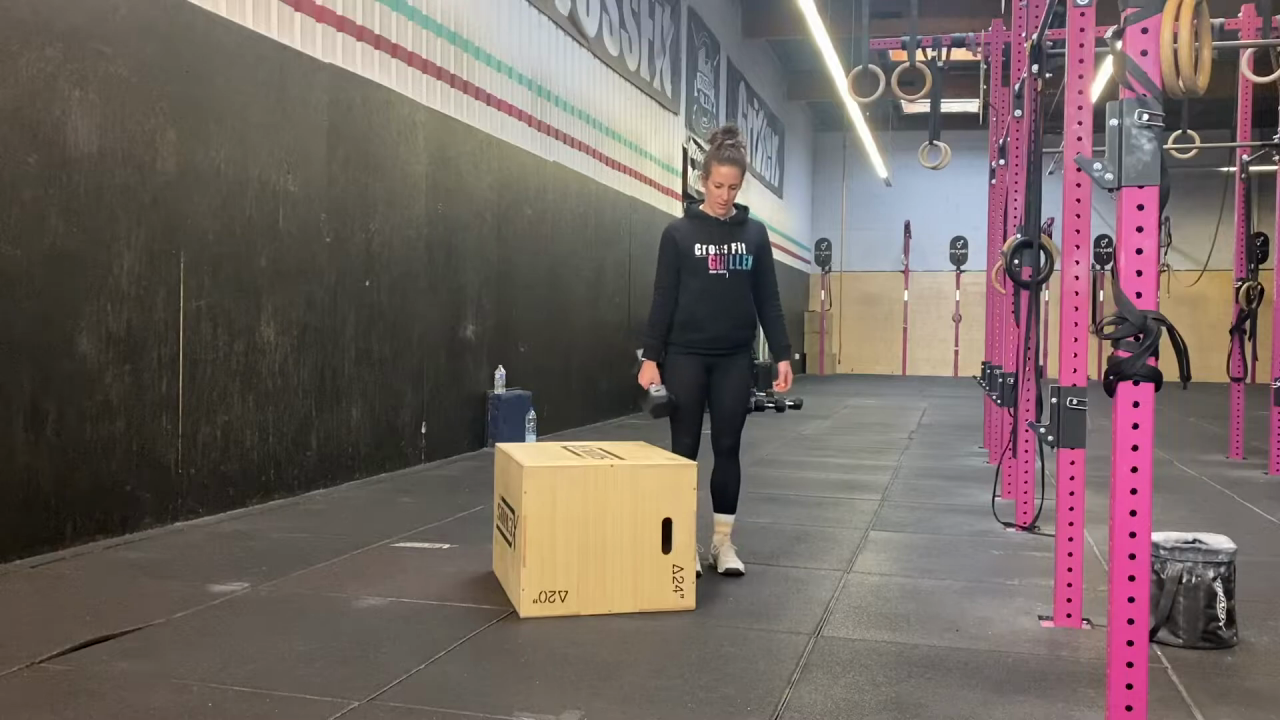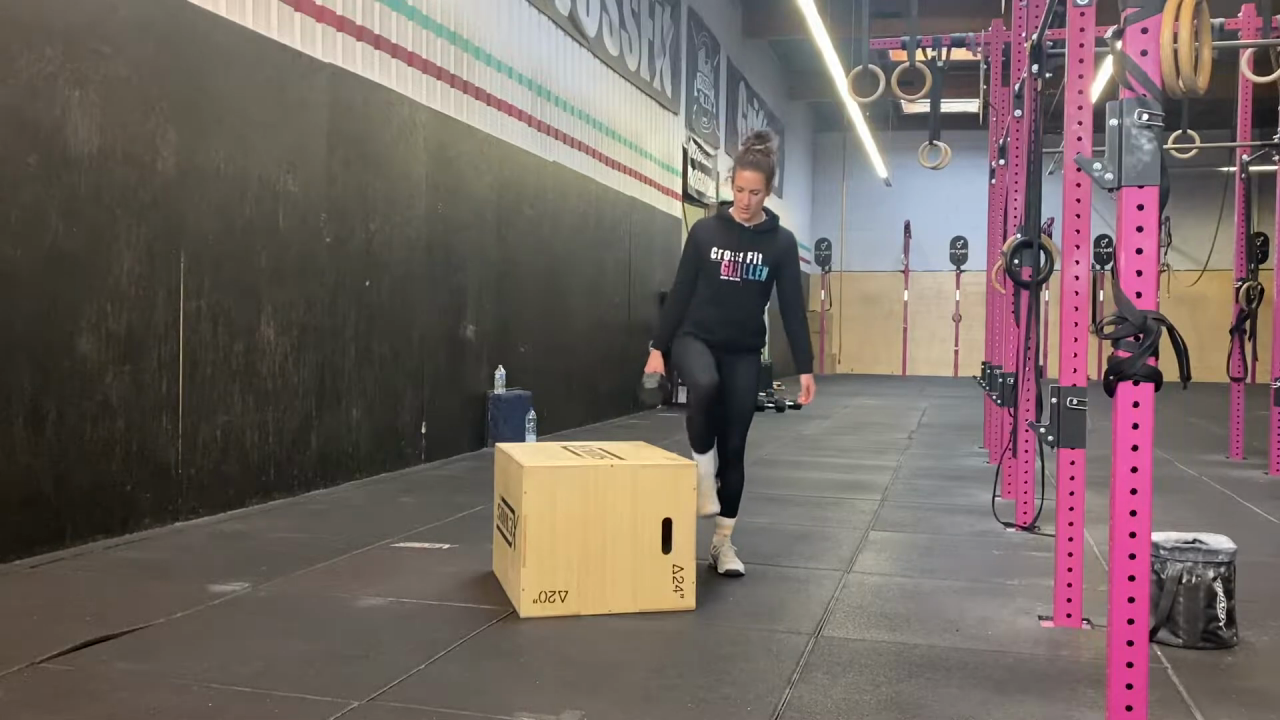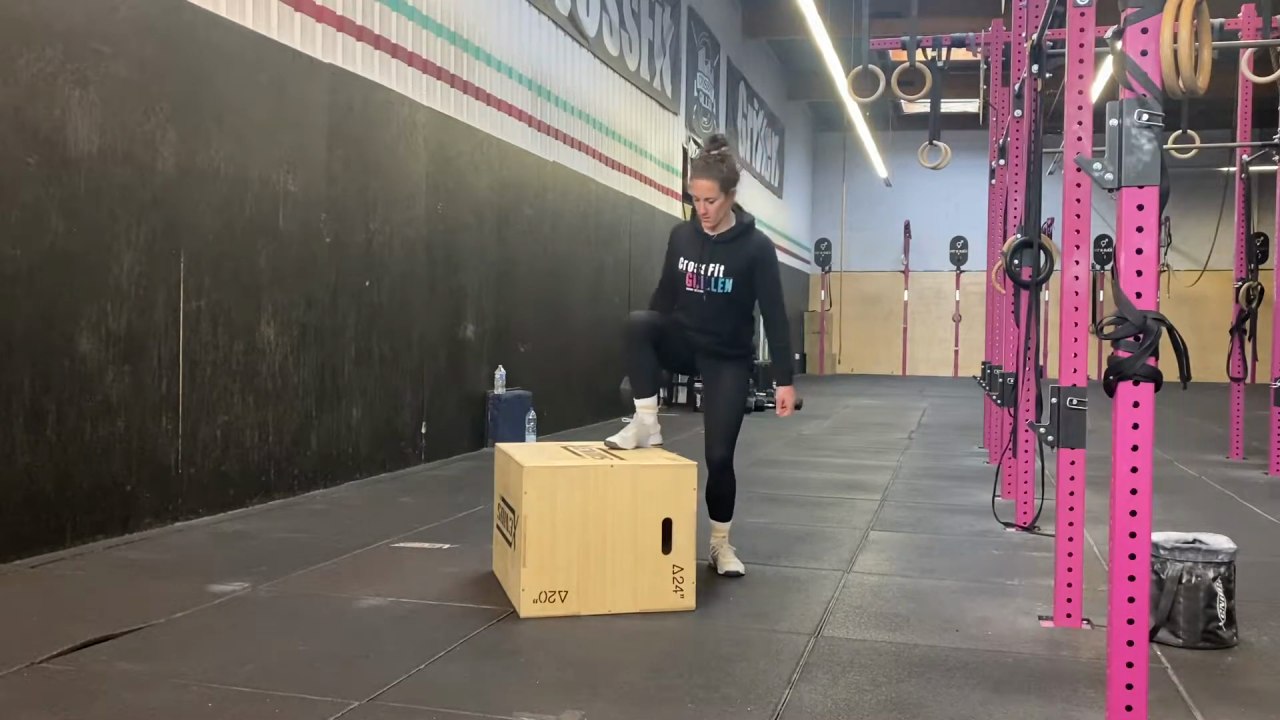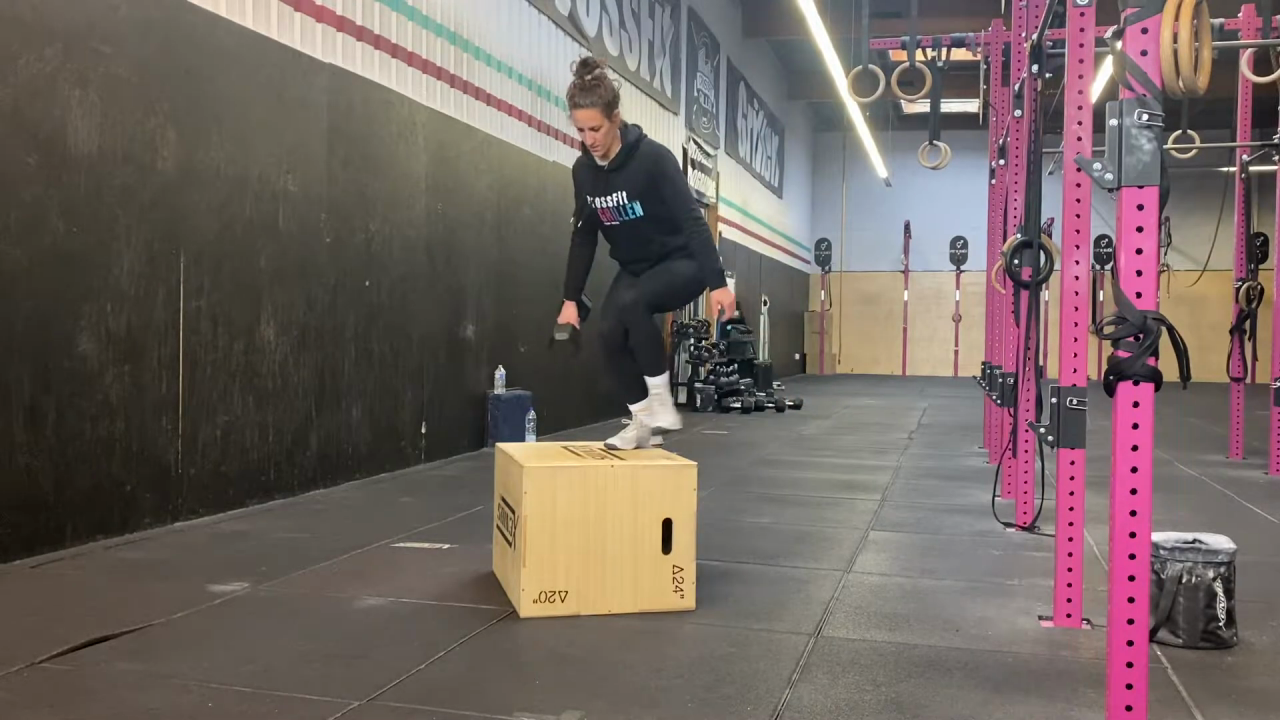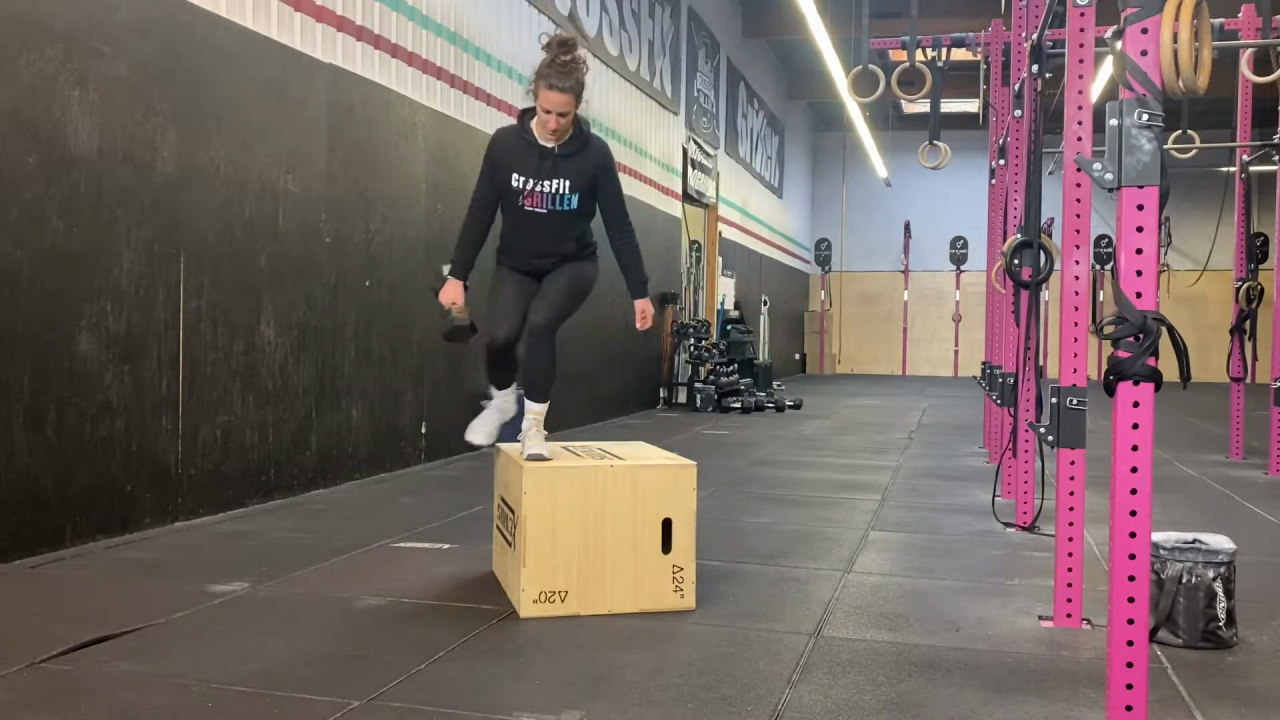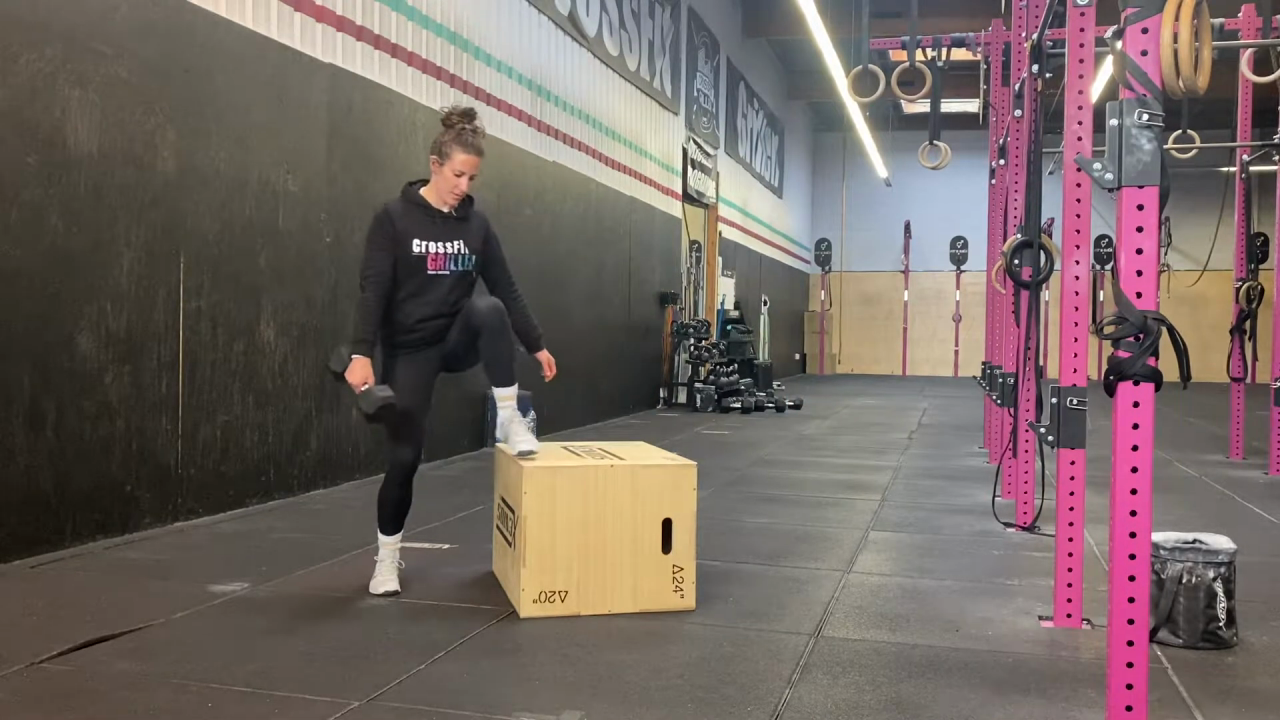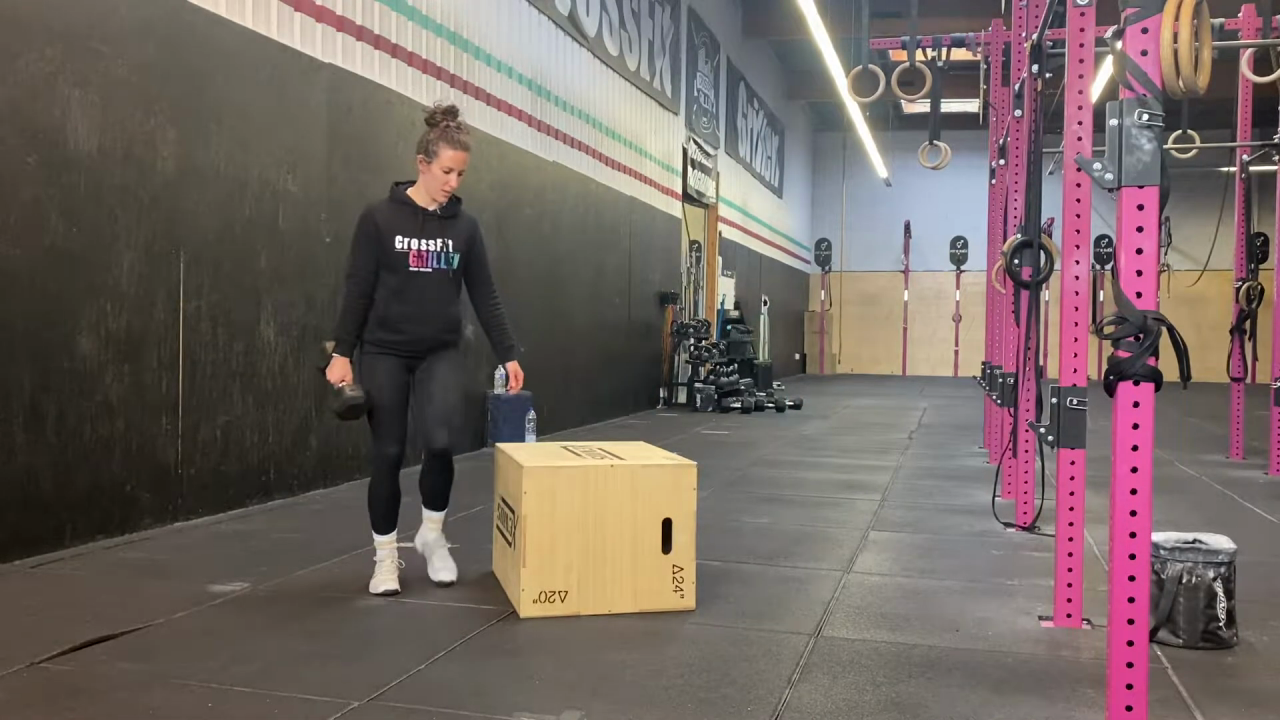
dt=0.7s
person 1, frame 1
left shoulder: (754, 233)
right shoulder: (679, 232)
left elbow: (768, 299)
right elbow: (663, 299)
left wrist: (782, 355)
right wrist: (650, 357)
left hip: (735, 358)
right hip: (686, 355)
left knee: (727, 448)
right knee: (685, 448)
left ankle: (723, 541)
person 1, frame 2
left shoulder: (781, 241)
right shoulder: (705, 230)
left elbow: (792, 308)
right elbow: (680, 292)
left wrist: (805, 367)
right wrist: (659, 347)
left hip: (743, 355)
right hip: (695, 339)
left knee: (733, 449)
right knee: (706, 386)
left ankle: (723, 541)
right ankle: (704, 474)
person 1, frame 3
left shoulder: (755, 246)
right shoulder: (681, 235)
left elbow: (774, 314)
right elbow: (665, 294)
left wrist: (785, 378)
right wrist: (646, 354)
left hip: (729, 358)
right hip: (683, 344)
left knee: (719, 455)
right knee: (638, 321)
left ankle: (721, 543)
right ankle: (646, 424)
person 1, frame 4
left shoulder: (653, 158)
right shoulder: (583, 170)
left elbow: (691, 219)
right elbow: (584, 236)
left wrist: (717, 282)
right wrist: (570, 298)
left hip: (681, 262)
right hip: (634, 267)
left knee: (631, 303)
right knee: (609, 332)
left ankle: (661, 399)
right ankle: (644, 420)
person 1, frame 5
left shoulder: (593, 154)
right shoulder: (506, 144)
left elbow: (618, 224)
right elbow: (481, 211)
left wrist: (639, 291)
right wrist: (457, 275)
left hip: (572, 264)
right hip: (517, 265)
left knee: (540, 326)
right knee: (501, 337)
left ankle: (535, 426)
right ankle: (503, 397)
person 1, frame 6
left shoulder: (477, 223)
right shoulder: (393, 217)
left elbow: (505, 289)
right elbow: (373, 289)
left wrist: (537, 345)
right wrist: (361, 354)
left hip: (457, 340)
right hip: (409, 348)
left knee: (488, 310)
right knee: (405, 456)
left ankle: (509, 419)
right ankle: (387, 557)
person 1, frame 7
left shoulder: (464, 225)
right shoulder: (379, 217)
left elbow: (484, 295)
right elbow: (357, 290)
left wrist: (508, 355)
right wrist: (342, 353)
left hip: (440, 349)
right hip: (384, 350)
left knee: (441, 446)
right knee: (388, 452)
left ankle: (432, 536)
right ankle: (386, 558)
